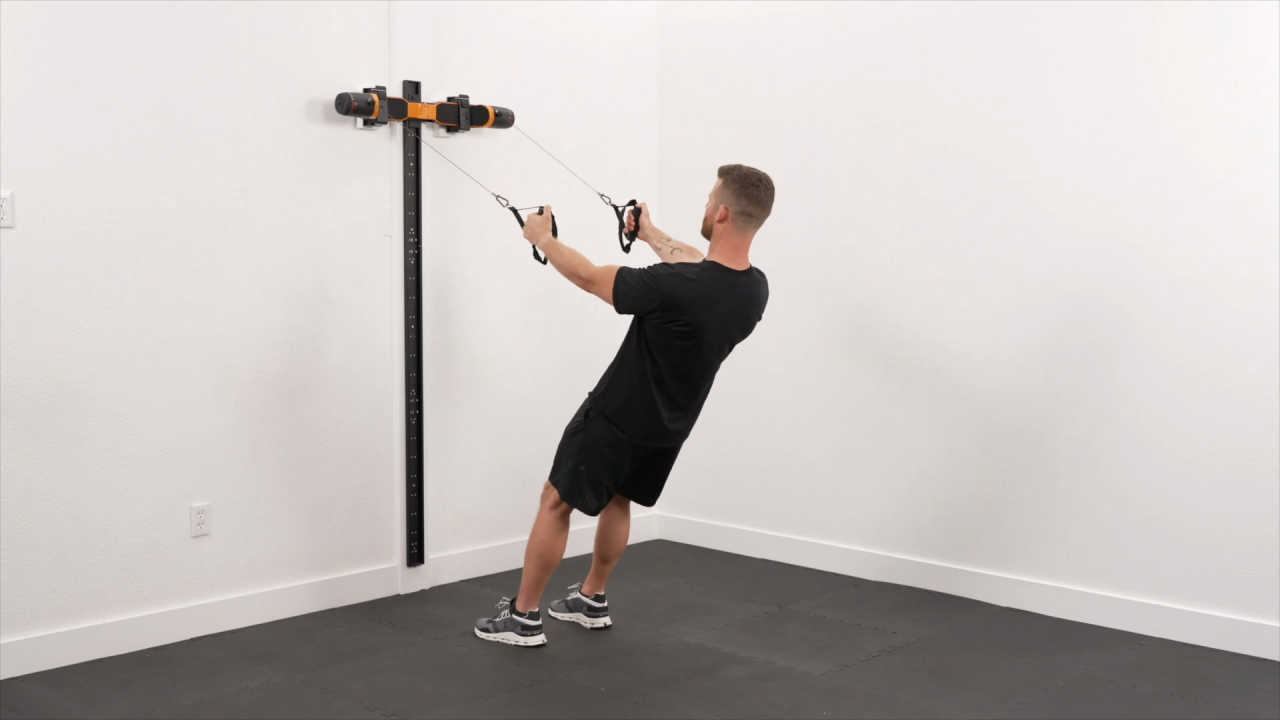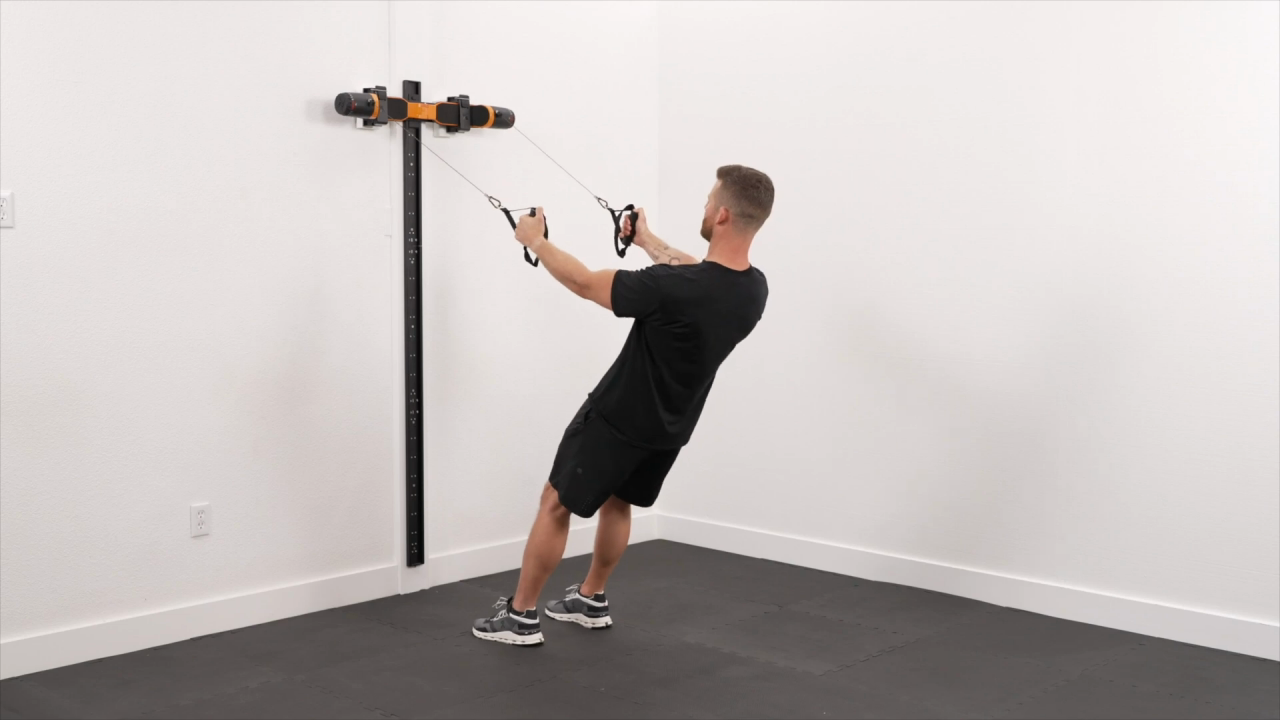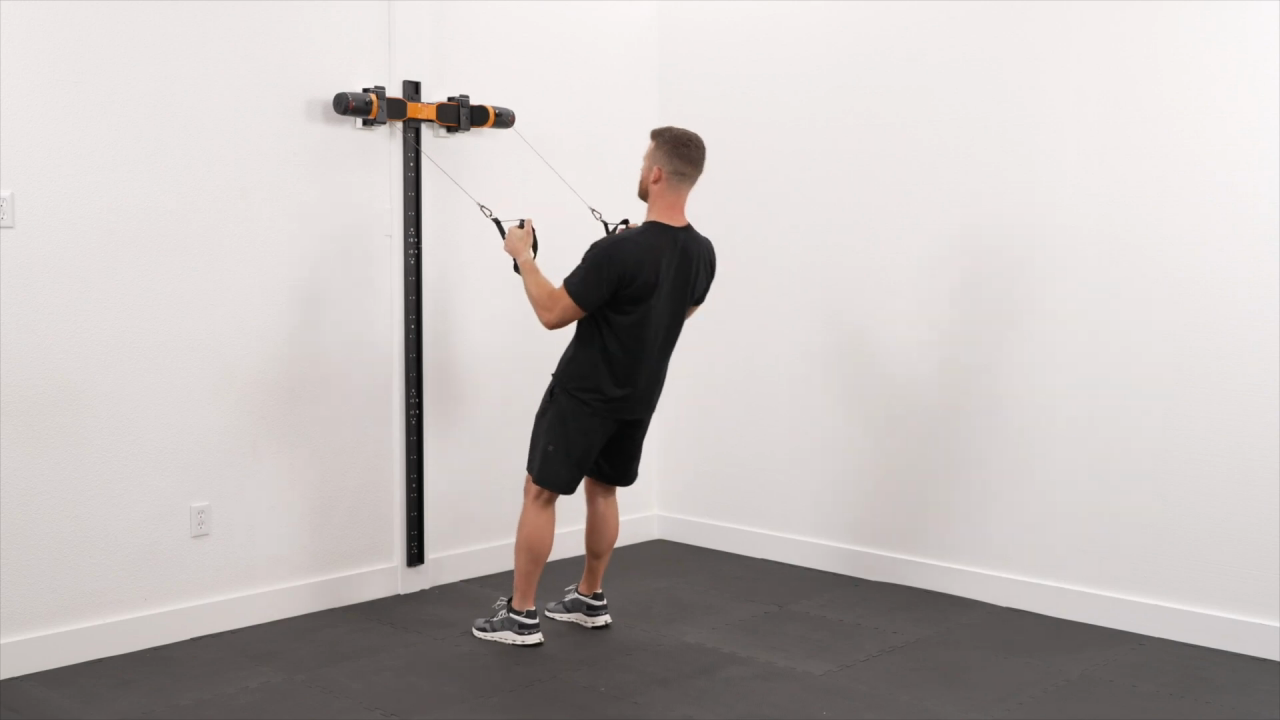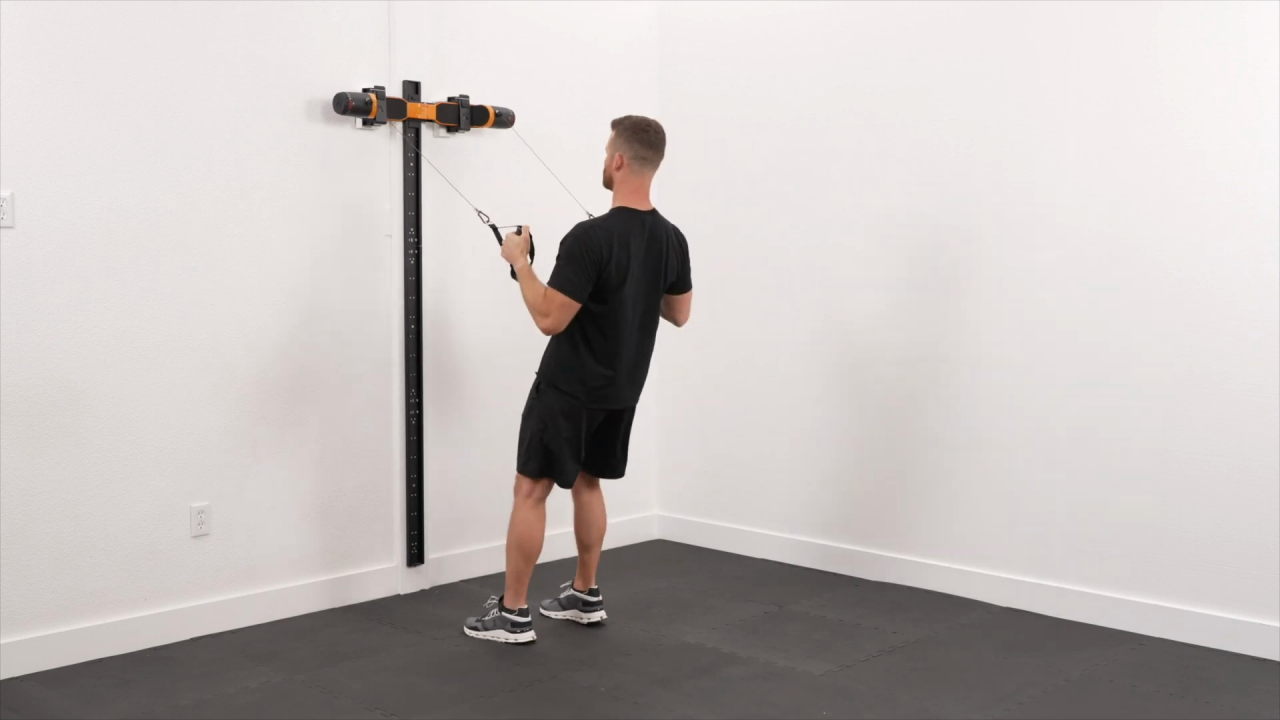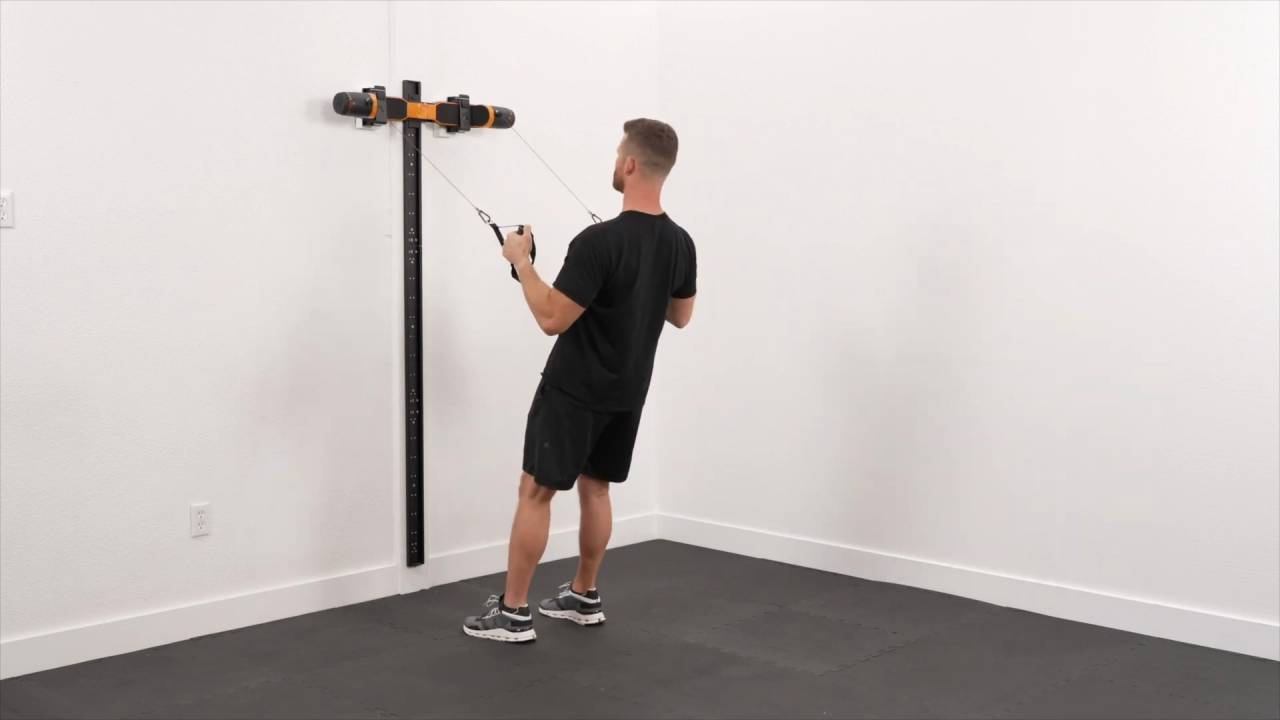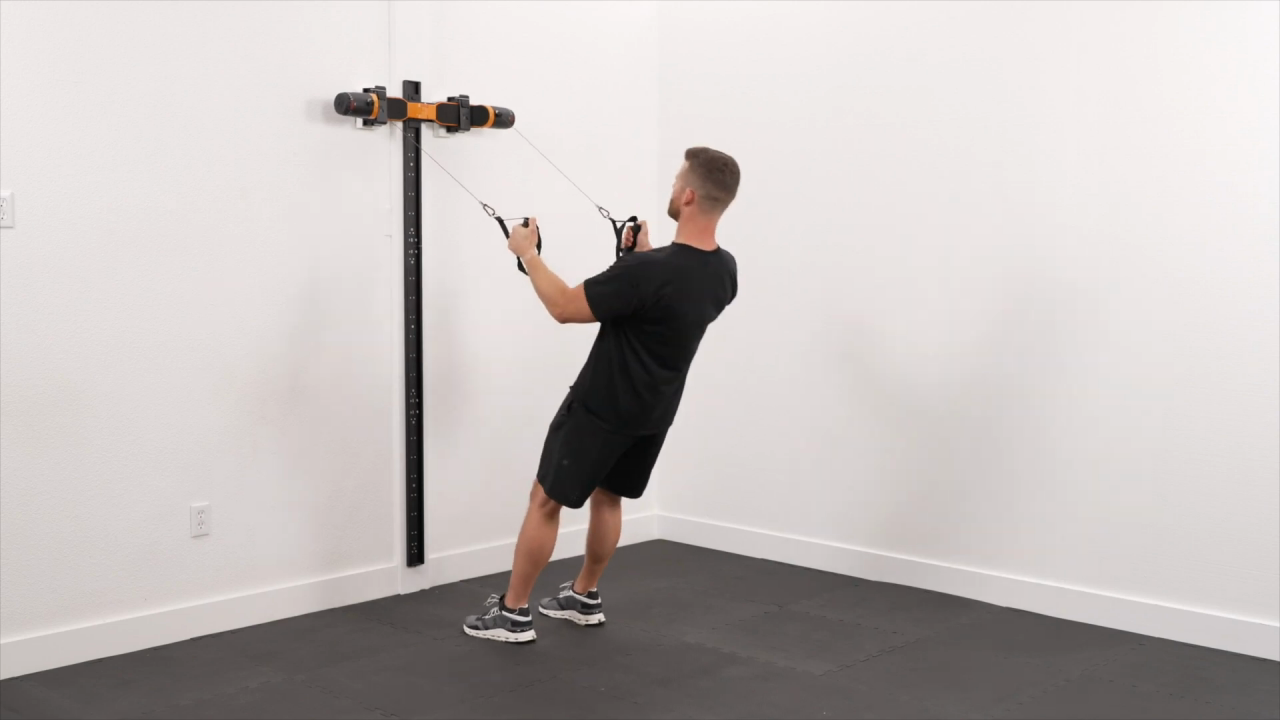
dt=0.5s
person 1, frame 1
left shoulder: (672, 288)
right shoulder: (755, 289)
left elbow: (589, 277)
left wrist: (542, 237)
right wrist: (651, 233)
left hip: (618, 416)
right hip: (669, 424)
left knee: (557, 502)
right knee: (617, 500)
left ankle: (523, 616)
right ankle: (591, 599)
person 1, frame 2
left shoulder: (670, 289)
right shoulder: (754, 290)
left elbow: (586, 283)
left wrist: (535, 241)
right wrist: (647, 240)
left hip: (619, 417)
right hip: (670, 425)
left knee: (556, 504)
right knee: (616, 500)
left ankle: (520, 615)
right ankle: (590, 600)
person 1, frame 3
left shoulder: (618, 251)
right shoulder: (702, 253)
left elbow: (552, 313)
left wrist: (522, 255)
left hip: (583, 394)
right hip: (637, 398)
left knee: (539, 493)
right knee: (601, 489)
left ankle: (519, 615)
right ankle: (589, 599)
person 1, frame 4
left shoulder: (591, 237)
right shoulder: (671, 238)
left elbow: (550, 319)
right elbow: (679, 314)
left wrist: (519, 261)
left hip: (569, 388)
right hip: (620, 389)
left knee: (531, 490)
right knee: (587, 483)
left ankle: (512, 613)
right ankle: (584, 595)
person 1, frame 5
left shoulder: (600, 241)
right shoulder: (680, 242)
left elbow: (553, 319)
right elbow: (680, 316)
left wrist: (521, 261)
left hip: (575, 390)
right hip: (627, 391)
left knee: (535, 490)
right knee: (594, 486)
left ankle: (512, 612)
right ankle: (583, 596)
person 1, frame 6
left shoulder: (647, 272)
right shoulder: (725, 272)
left elbow: (564, 307)
left wrist: (526, 252)
left hip: (603, 405)
right hip: (655, 410)
left knee: (546, 499)
right knee: (607, 497)
left ankle: (512, 612)
right ankle: (583, 597)
